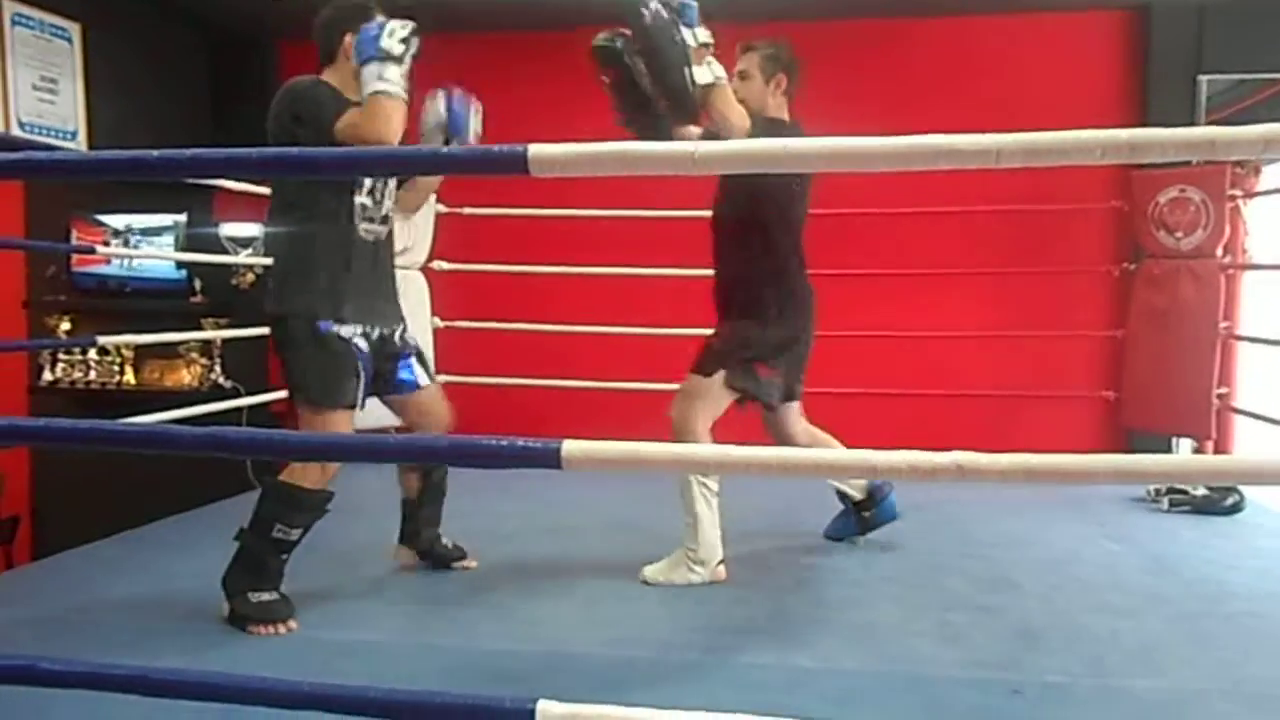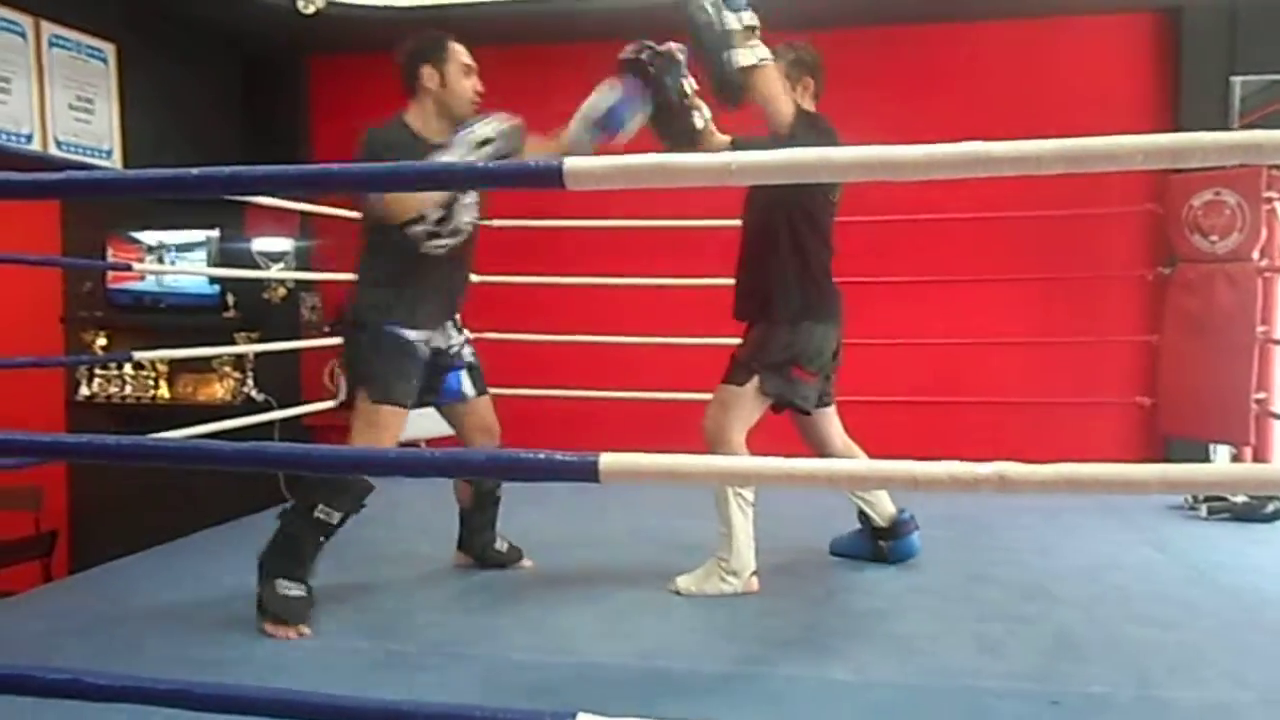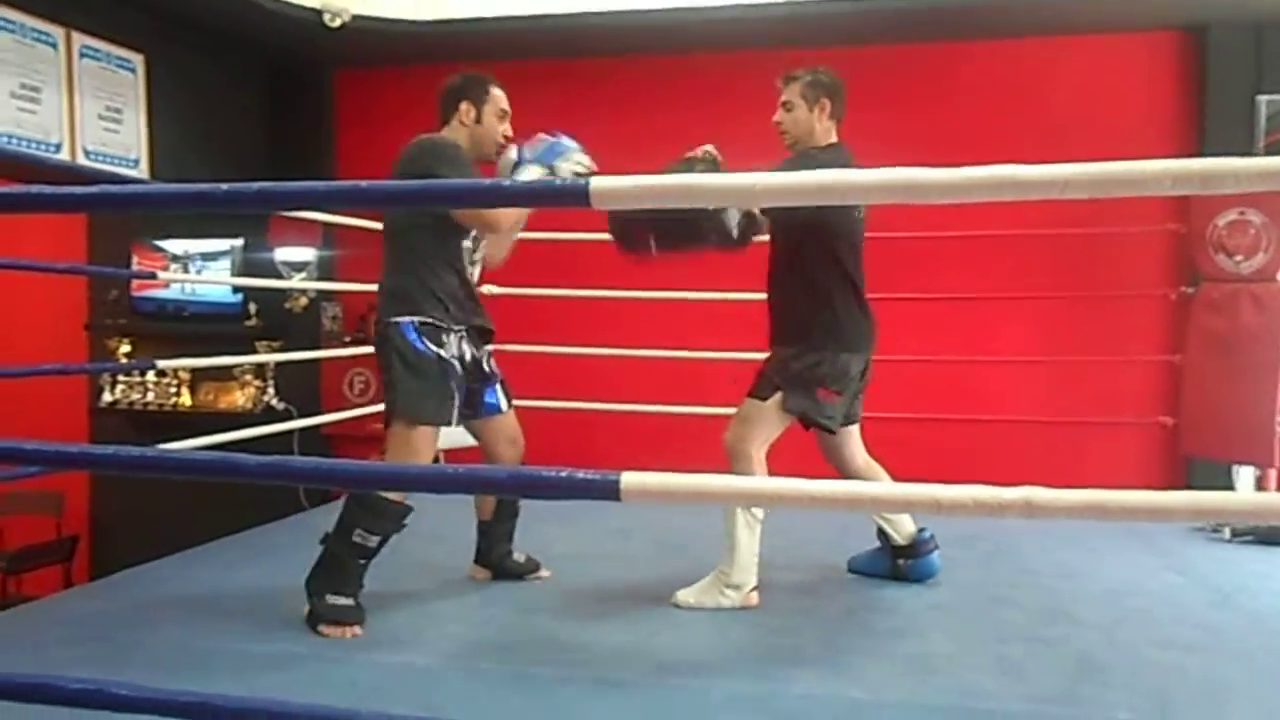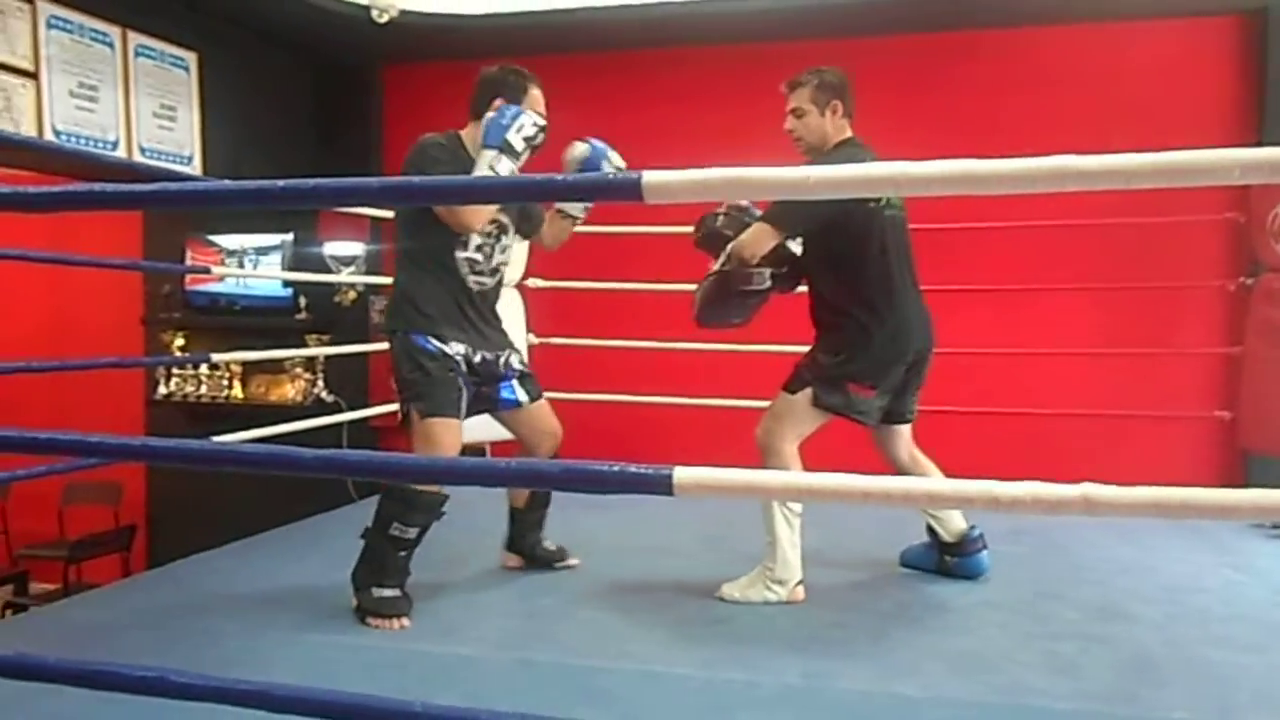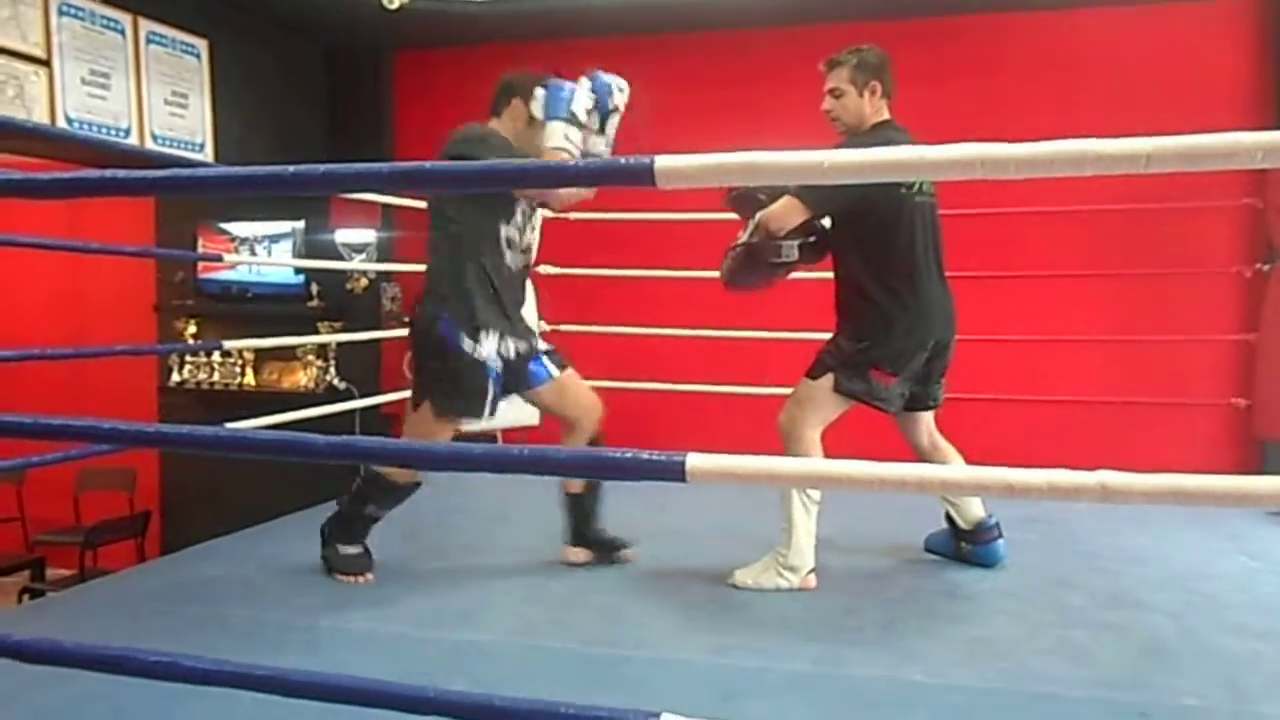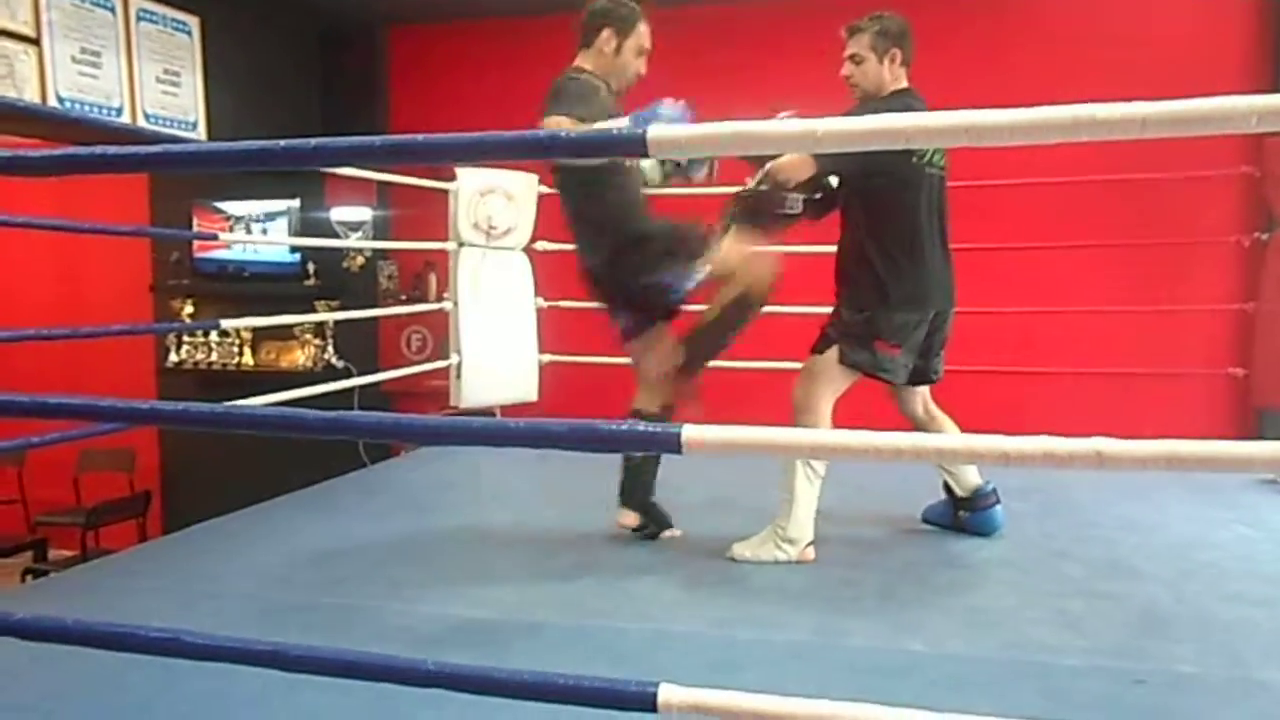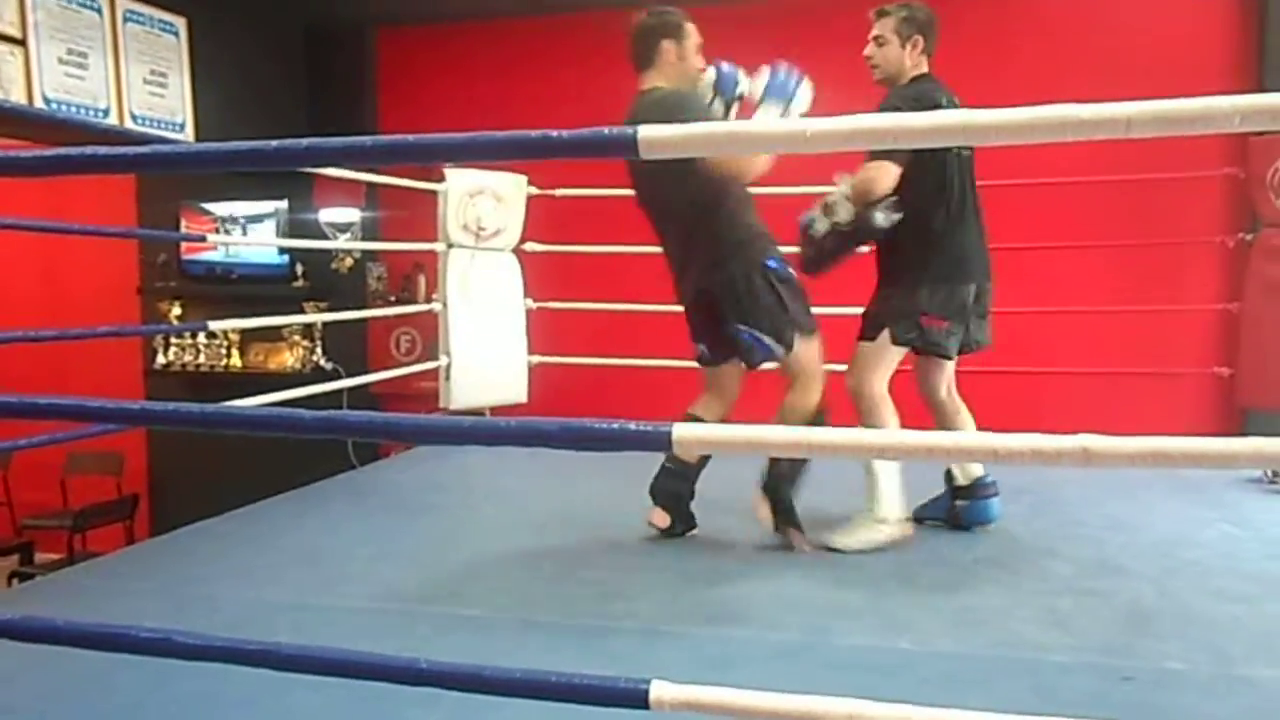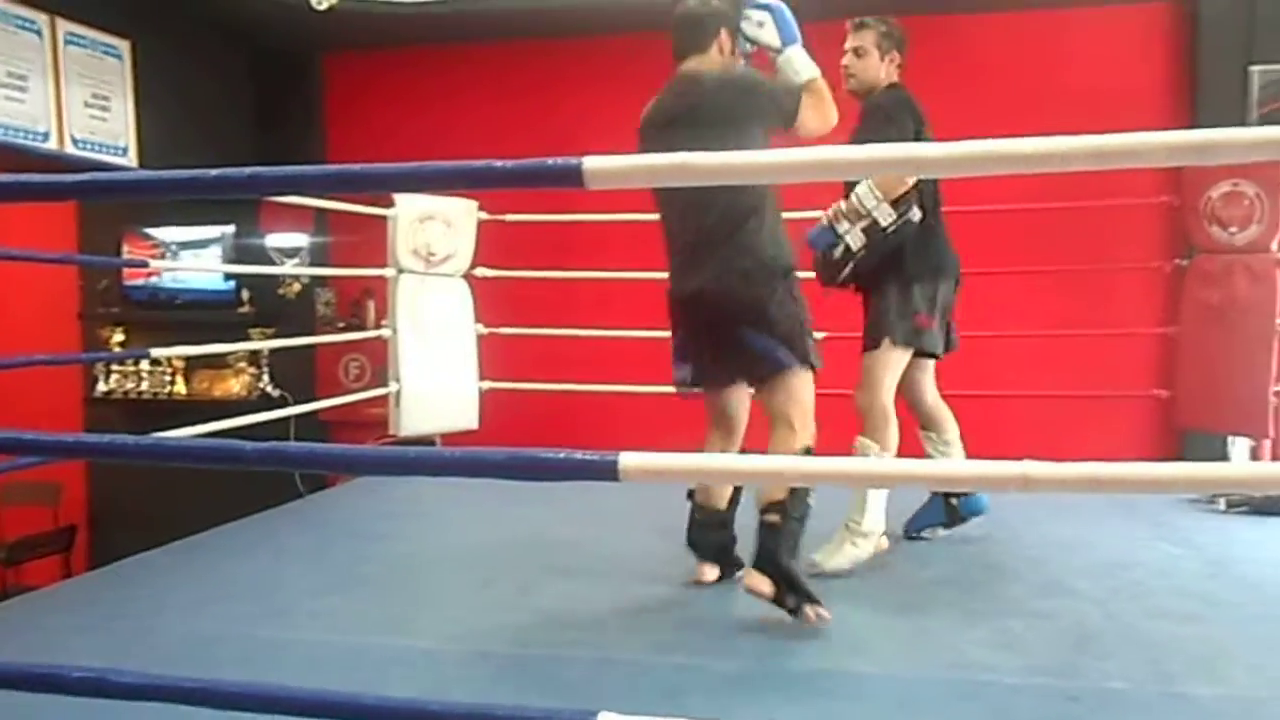
dt=0.4s
person 1, frame 1
left shoulder: (364, 110)
right shoulder: (307, 97)
left elbow: (406, 191)
right elbow: (385, 135)
left wrist: (444, 131)
right wrist: (384, 62)
left hip: (376, 307)
right hip: (319, 314)
left knee: (436, 421)
right knee: (323, 458)
left ankle: (422, 536)
right ankle: (249, 583)
person 1, frame 2
left shoulder: (473, 138)
right shoulder: (385, 142)
left elbow: (545, 154)
right elbow: (398, 207)
left wrist: (597, 116)
right wrist: (460, 155)
left hip: (438, 321)
right hip: (388, 320)
left knee: (485, 435)
right knee: (373, 445)
left ankle: (477, 541)
right ankle: (283, 573)
person 1, frame 3
left shoulder: (471, 169)
right shoulder: (429, 153)
left elbow: (499, 242)
right elbow: (495, 222)
left wrist: (534, 167)
right wrist: (533, 169)
left hip: (460, 332)
right hip: (419, 330)
left knee: (507, 446)
right knee: (409, 463)
left ankle: (494, 555)
right ankle: (332, 586)
person 1, frame 4
left shoulder: (506, 174)
right shoulder: (433, 152)
left elbow: (549, 234)
right elbow: (468, 219)
right wrist: (501, 153)
left hip: (485, 334)
right hip: (430, 334)
left knee: (544, 435)
right knee: (436, 457)
left ankle: (524, 541)
right ankle: (377, 579)
person 1, frame 5
left shoulder: (509, 160)
right shoulder: (473, 144)
left elbow: (568, 189)
right elbow: (563, 189)
left wrist: (601, 119)
right wrist: (564, 119)
left hip: (506, 326)
right hip: (462, 327)
left knee: (585, 414)
right knee: (425, 446)
left ankle: (584, 536)
right ankle: (343, 536)
person 1, frame 6
left shoulder: (596, 95)
right shoulder: (575, 89)
right wrist: (633, 131)
left hip: (616, 258)
right hip: (630, 244)
left knee: (657, 380)
right knee: (757, 267)
left ankle: (638, 504)
right ankle: (687, 357)
person 1, frame 7
left shoulder: (643, 117)
right shoulder: (675, 106)
right elbow: (745, 165)
left wrist: (723, 98)
right wrist: (777, 104)
left hip: (699, 277)
right hip: (743, 264)
left knee: (718, 390)
right knee: (807, 374)
left ankle: (668, 503)
right ankle: (777, 501)
person 1, frame 8
left shoulder: (656, 117)
right shoulder: (746, 87)
right elbow: (824, 122)
left hip: (693, 291)
right hip: (754, 281)
left knee: (728, 421)
right knee: (794, 421)
left ankle: (714, 553)
right ankle: (774, 565)
person 2, frame 1
left shoulder: (779, 142)
right shoulder: (760, 141)
left elbow: (729, 126)
right elbow: (679, 135)
left wrist: (696, 54)
right wrist: (641, 79)
left hip: (766, 315)
right hip: (769, 311)
left knee: (688, 418)
right knee: (790, 427)
left ankle: (703, 558)
right ankle: (870, 496)
person 2, frame 2
left shoulder: (814, 137)
right shoulder: (782, 146)
left elbow: (773, 104)
right elbow: (716, 146)
left wrist: (740, 38)
right wrist: (682, 97)
left hip: (795, 317)
right hip: (796, 315)
left knee: (723, 426)
right knee: (823, 433)
left ankle: (735, 567)
right ankle: (892, 528)
person 2, frame 3
left shoulder: (822, 165)
right shoulder: (826, 171)
right elbow: (772, 222)
left hip: (821, 340)
right hip: (838, 336)
left knee: (743, 441)
right knee: (845, 453)
left ankle: (737, 581)
right ankle: (912, 546)
person 2, frame 4
left shoulder: (828, 173)
right shoulder: (870, 168)
left elbow: (751, 247)
left wrist: (724, 261)
right wrist: (781, 260)
left hip: (864, 339)
right hip: (907, 333)
left knee: (775, 436)
right knee: (897, 447)
left ankle: (782, 577)
right ankle: (962, 544)
person 2, frame 5
left shoulder: (864, 154)
right shoulder: (908, 152)
left elbow: (779, 219)
left wrist: (751, 234)
right wrist: (809, 236)
left hip: (886, 326)
right hip: (929, 321)
left knee: (797, 423)
right knee: (921, 431)
left ankle: (794, 564)
right ankle: (980, 533)
person 2, frame 6
left shoulder: (879, 118)
right shoulder: (921, 121)
left elbow: (788, 170)
left wrist: (759, 183)
right wrist: (816, 177)
left hip: (886, 294)
right hip: (925, 289)
left knee: (811, 398)
right knee: (915, 403)
left ankle: (791, 537)
right ankle: (975, 500)
person 2, frame 7
left shoulder: (905, 103)
right shoulder: (942, 102)
left elbow: (878, 181)
left wrist: (821, 219)
right wrist: (869, 221)
left hip: (927, 268)
right hip: (962, 264)
left knee: (866, 380)
right knee: (937, 385)
left ankle: (886, 514)
right ankle: (972, 492)
person 2, frame 8
left shoulder: (887, 108)
right shoulder: (883, 114)
left elbow: (899, 176)
left wrist: (841, 222)
right wrist: (852, 231)
left hip: (909, 272)
right hip: (904, 270)
left knee: (873, 395)
right knee: (917, 389)
left ankle: (864, 529)
right ankle: (959, 493)
